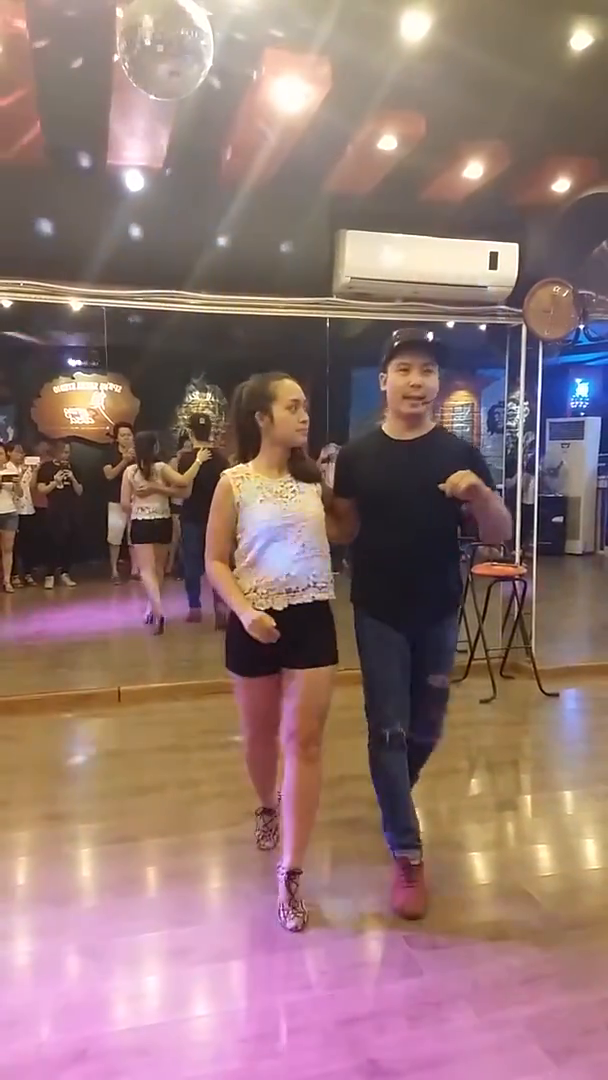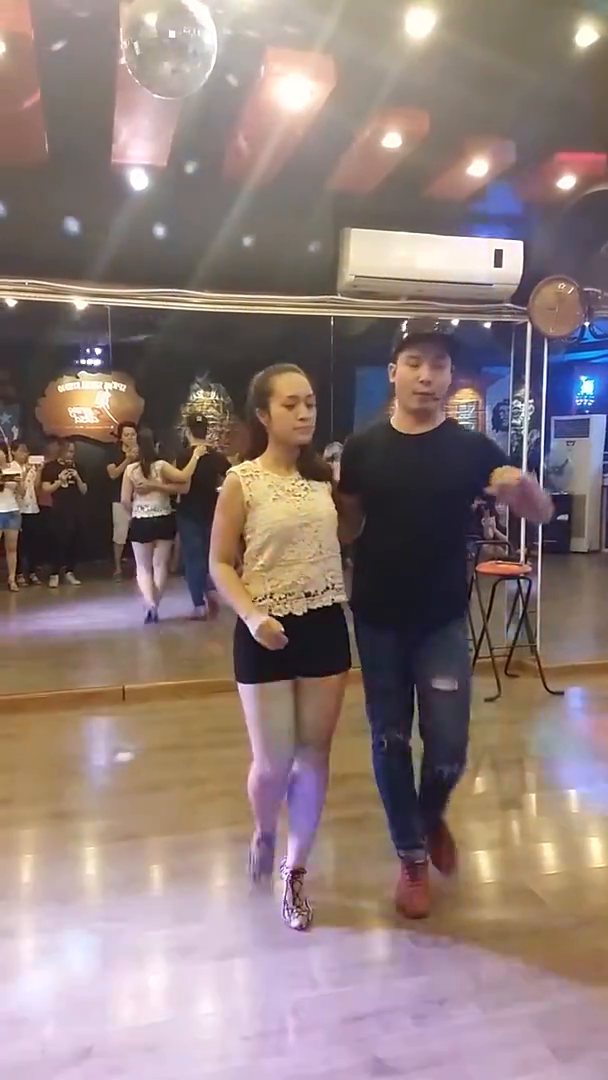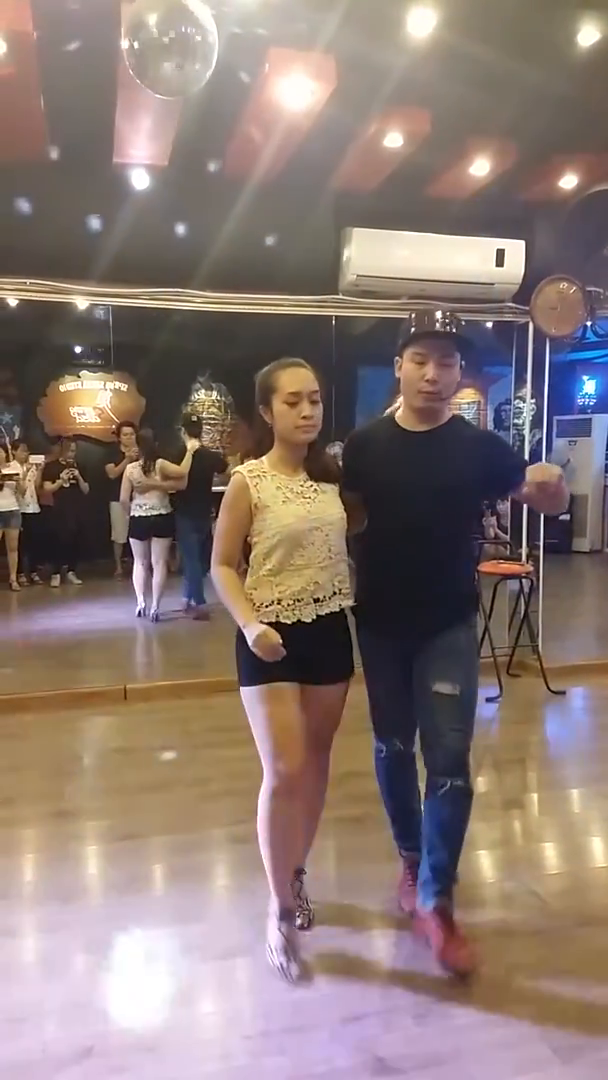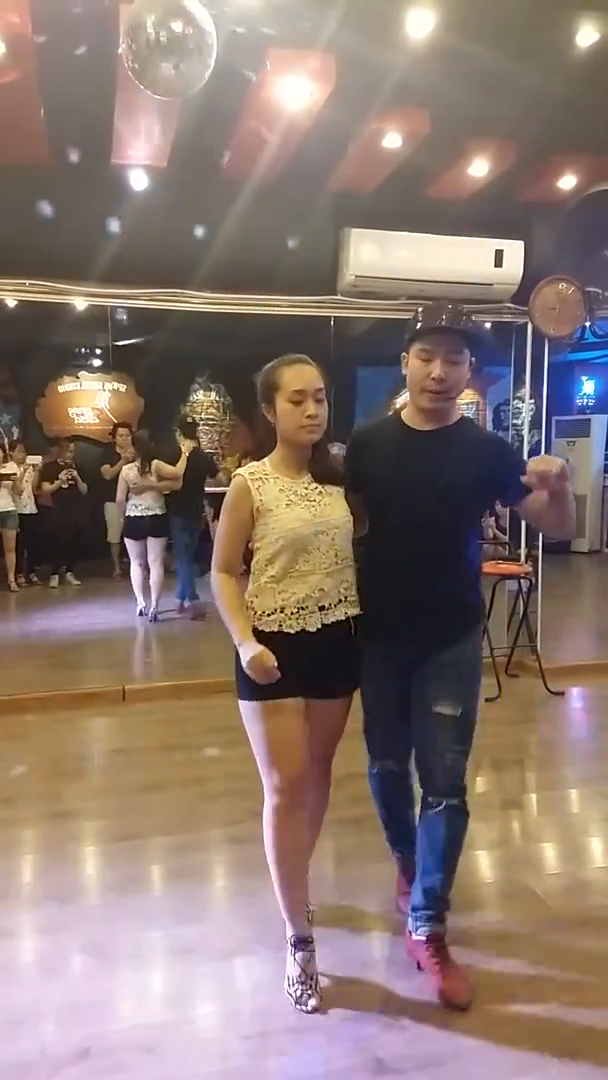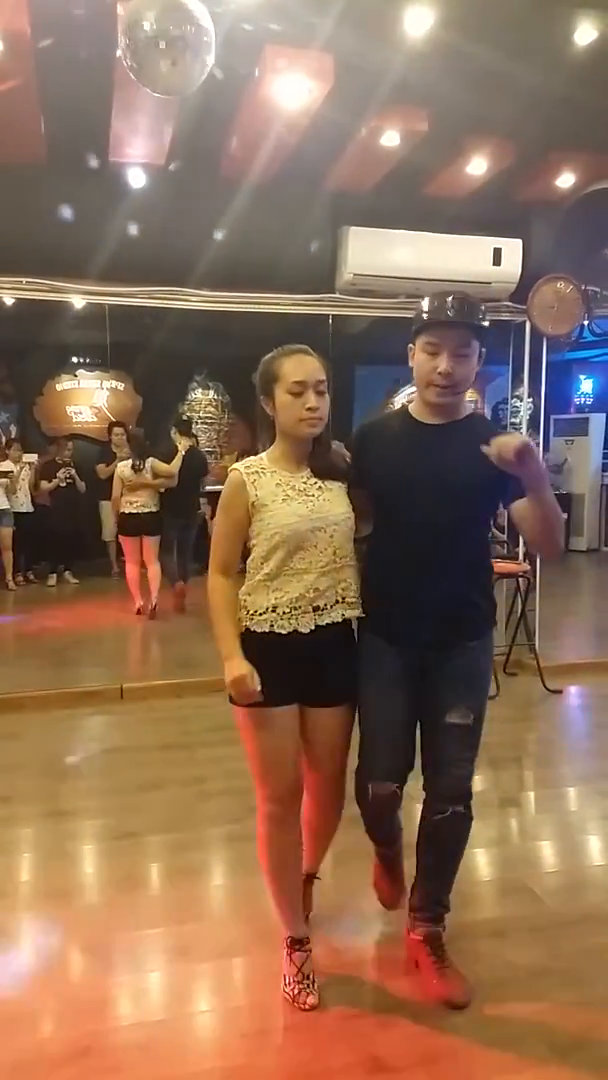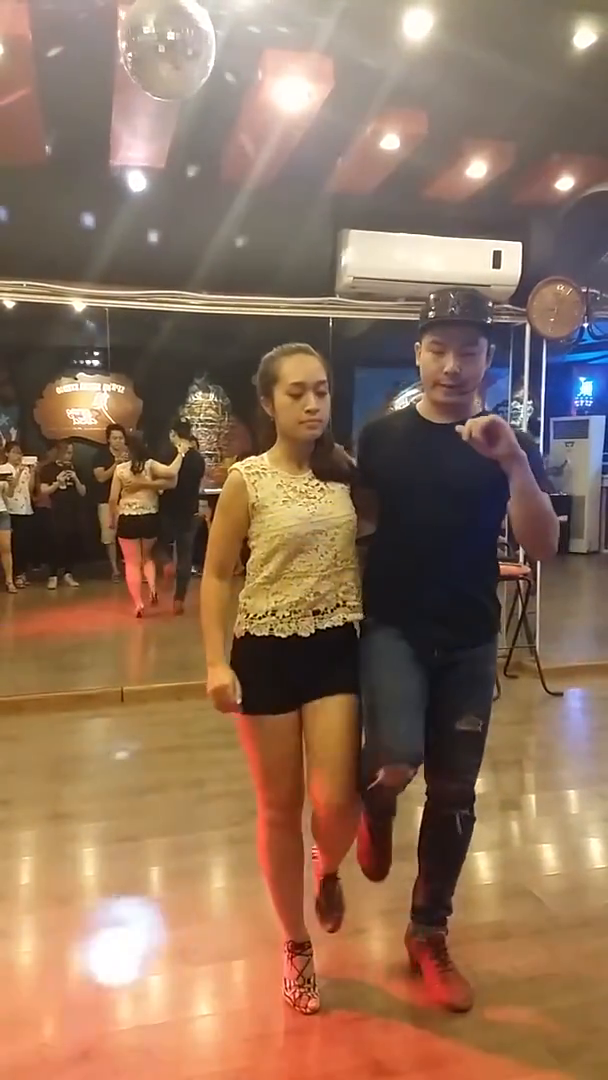
dt=0.2s
person 1, frame 1
left shoulder: (459, 454)
right shoulder: (357, 455)
left elbow: (500, 534)
right elbow: (345, 528)
left wrist: (479, 494)
left hip: (439, 613)
right hip: (377, 612)
left knee: (426, 728)
right knee: (388, 731)
left ankle: (398, 788)
right ankle: (406, 856)
person 1, frame 2
left shoulder: (472, 448)
right shoulder: (362, 449)
left elbow: (539, 511)
left wrist: (523, 488)
left hip: (444, 619)
right hip: (378, 618)
left knee: (448, 745)
right knee: (390, 741)
left ankle: (432, 815)
right ankle: (410, 856)
person 1, frame 3
left shoulder: (480, 446)
right shoulder: (364, 444)
left elbow: (552, 505)
right elbow: (348, 519)
left wrist: (550, 484)
left hip: (449, 624)
right hip: (380, 622)
left knee: (448, 760)
right knee: (392, 748)
left ankle: (435, 902)
right ankle: (412, 854)
person 1, frame 4
left shoulder: (488, 450)
right shoulder: (368, 444)
left elbow: (558, 528)
right elbow: (351, 522)
left wrist: (557, 486)
left hip: (453, 637)
right hip: (379, 631)
left knee: (445, 781)
right knee: (386, 765)
left ankle: (427, 927)
right ankle: (408, 859)
person 1, frame 5
left shoulder: (496, 446)
right shoulder: (374, 438)
left elbow: (548, 545)
right elbow: (352, 520)
left wrist: (533, 477)
left hip: (464, 638)
right hip: (385, 632)
left knee: (451, 789)
right knee: (380, 779)
left ankle: (427, 930)
right ankle: (386, 845)
person 1, frame 6
left shoulder: (505, 443)
right shoulder: (380, 436)
left elbow: (543, 545)
left wrist: (512, 462)
left hip: (470, 637)
right hip: (392, 624)
left knee: (454, 793)
right knee: (393, 764)
left ankle: (428, 934)
right ankle: (376, 808)
person 2, frame 1
left shoulder: (313, 480)
right shoulder: (233, 483)
left elbow: (337, 535)
right elbow: (215, 561)
right wrist: (244, 611)
left hip: (312, 621)
right hip: (255, 626)
left knee: (304, 745)
right knee: (260, 738)
left ankle: (290, 873)
right ankle: (267, 805)
person 2, frame 2
left shoulder: (324, 476)
right shoulder: (242, 481)
left elbow: (348, 535)
right elbow: (221, 563)
right wrist: (251, 616)
left hip: (325, 626)
right hip: (265, 631)
left knee: (314, 755)
right knee: (273, 759)
left ankle: (296, 870)
right ankle: (264, 832)
person 2, frame 3
left shoulder: (334, 476)
right shoulder: (248, 481)
left elbow: (355, 536)
right elbow: (223, 565)
right wrist: (249, 623)
left hip: (330, 633)
right hip: (270, 638)
left knee: (315, 761)
right knee: (284, 773)
left ankle: (295, 870)
right ankle: (282, 911)
person 2, frame 4
left shoulder: (340, 478)
right shoulder: (249, 484)
left elbow: (361, 542)
right elbow: (224, 573)
right wrist: (245, 642)
left hip: (335, 641)
right hip: (273, 647)
left knee: (316, 774)
right knee: (286, 789)
left ankle: (294, 878)
right ankle: (299, 940)
person 2, frame 5
left shoulder: (340, 473)
right shoulder: (246, 479)
left elbow: (364, 545)
right elbow: (221, 574)
right wrist: (231, 654)
left hip: (333, 644)
right hip: (267, 647)
left knee: (327, 788)
right knee: (279, 799)
left ankle: (307, 872)
right ankle: (295, 942)
person 2, frame 6
left shoulder: (345, 473)
right shoulder: (247, 479)
right elbow: (217, 575)
right wrist: (217, 661)
left hip: (336, 646)
right hip: (266, 651)
left knee: (335, 800)
right knee: (280, 804)
left ankle: (329, 872)
right ankle: (296, 946)
